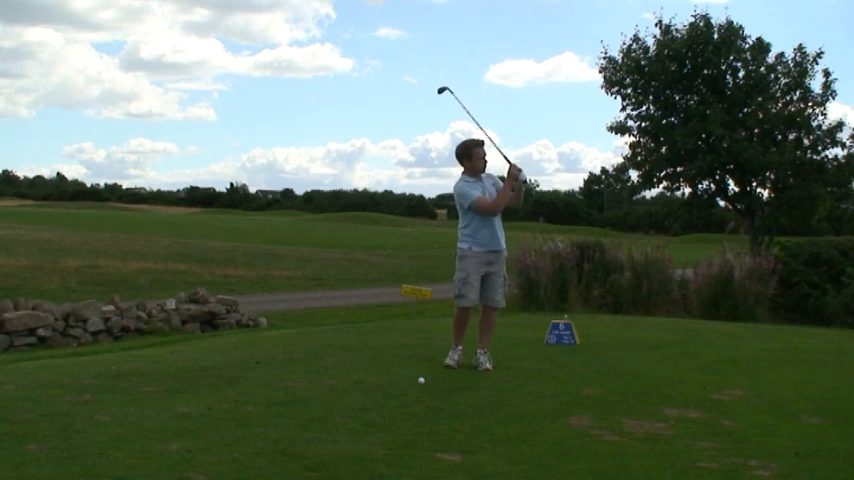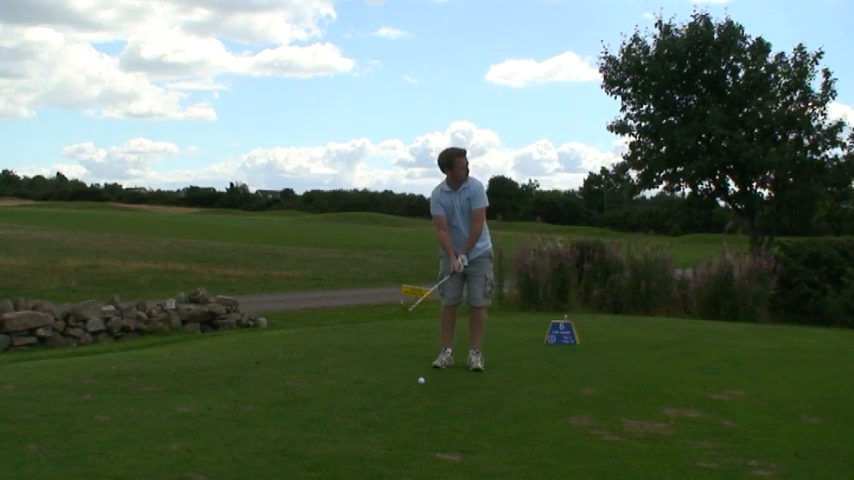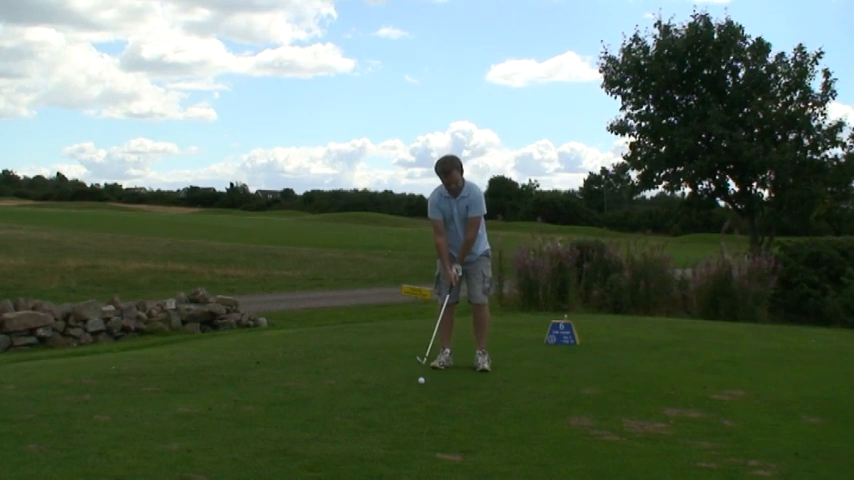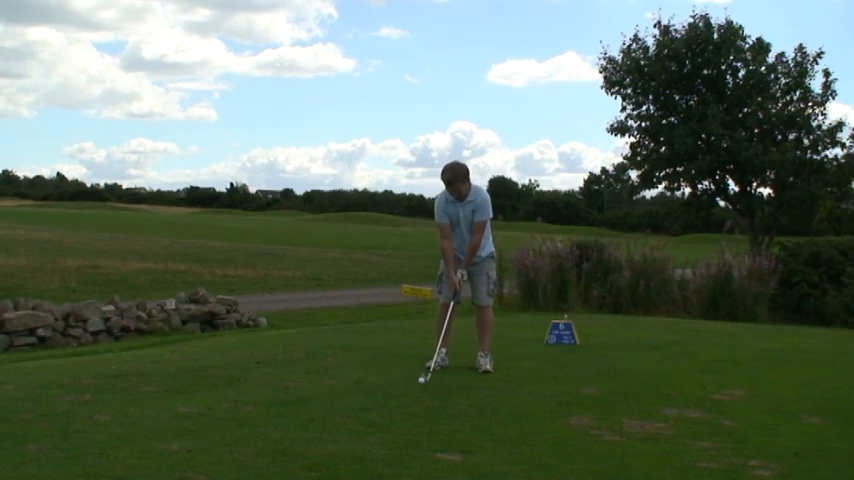
dt=1s
person 1, frame 1
left shoulder: (490, 179)
right shoulder: (462, 187)
left elbow: (516, 201)
right elbow: (492, 209)
left wrist: (518, 184)
right wrist: (509, 183)
left hip: (496, 252)
right hip: (471, 252)
left knee: (492, 305)
right knee: (465, 303)
left ankle: (482, 352)
right ankle: (457, 349)
person 1, frame 2
left shoulder: (475, 187)
right shoulder: (438, 194)
left elbow: (477, 226)
right elbow: (442, 230)
left wrist: (464, 256)
right wrist: (453, 258)
left hip: (478, 253)
right hip: (451, 254)
left knee: (478, 304)
right knee: (448, 303)
left ankle: (475, 353)
right ankle: (446, 352)
person 1, frame 3
left shoulder: (475, 193)
right shoulder: (435, 198)
left elbow: (471, 233)
right elbow: (439, 235)
left wrist: (459, 264)
right wrist: (448, 268)
left hip: (476, 254)
right hip: (449, 255)
left knee: (479, 302)
right knee: (446, 303)
left ankle: (481, 353)
right ankle: (445, 352)
person 1, frame 4
left shoulder: (481, 197)
right shoulder: (441, 201)
left elbow: (477, 237)
right elbow: (445, 239)
left wrist: (464, 268)
right wrist: (452, 272)
left hip: (481, 256)
right hip: (453, 255)
left knee: (483, 304)
right knee: (445, 302)
left ankle: (484, 355)
right ankle: (441, 352)
